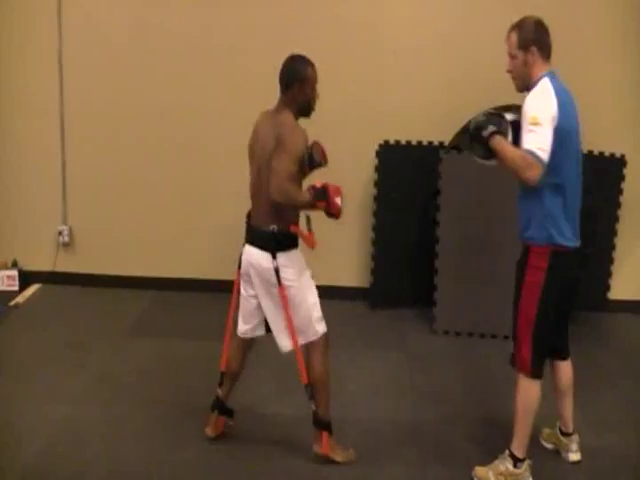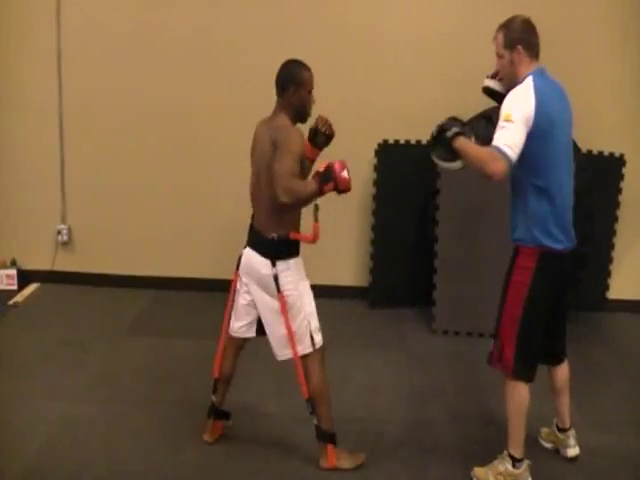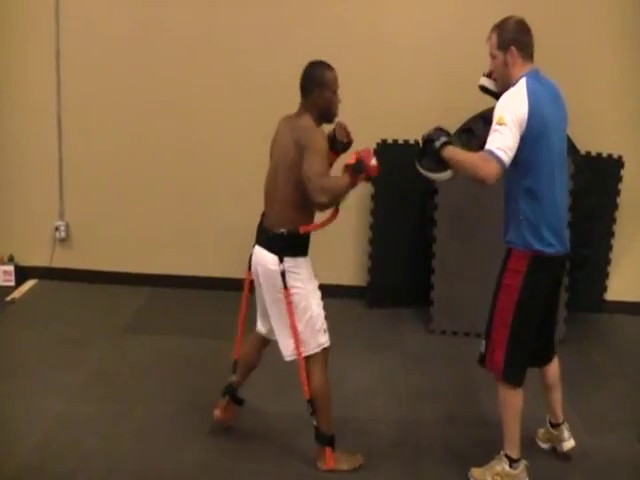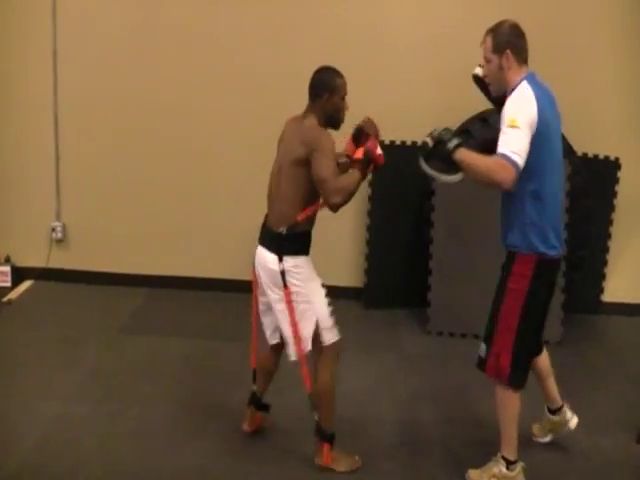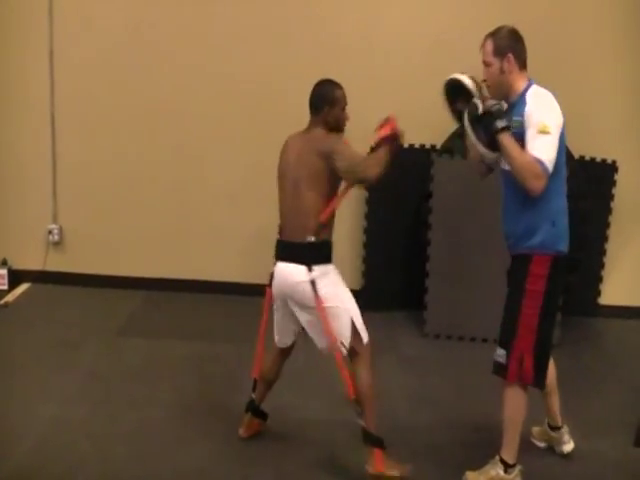
dt=0.2s
person 1, frame 1
left shoulder: (541, 97)
right shoulder: (555, 93)
left elbow: (531, 170)
left wrist: (492, 136)
right wrist: (502, 136)
left hip: (545, 243)
right hip: (563, 240)
left knee: (527, 355)
right knee: (557, 344)
right ankle: (566, 436)
person 1, frame 2
left shoulder: (523, 95)
right shoulder: (555, 92)
left elbow: (497, 166)
left wrist: (455, 136)
right wrist: (501, 122)
left hip: (536, 244)
right hip: (561, 241)
left knee: (514, 355)
right knee: (552, 345)
right ankle: (564, 432)
person 1, frame 3
left shoulder: (516, 99)
right shoulder: (551, 93)
left elbow: (489, 170)
left wrist: (443, 145)
left hip: (529, 247)
right hip: (554, 244)
left knee: (505, 357)
right knee: (542, 344)
right ankle: (558, 427)
person 1, frame 4
left shoulder: (521, 100)
right shoulder: (538, 95)
left elbow: (504, 174)
left wrist: (455, 149)
right wrist: (498, 104)
left hip: (529, 248)
right hip: (547, 244)
left knee: (503, 358)
right knee: (527, 339)
right ankle: (557, 412)
person 1, frame 5
left shoulder: (541, 104)
right shoulder: (514, 107)
left elbow: (535, 180)
right elbow: (483, 168)
left wrist: (500, 132)
left hip: (540, 250)
right hip: (530, 247)
left knee: (516, 358)
right knee: (535, 345)
right ankle: (556, 429)
person 2, frame 1
left shoulder: (263, 121)
right shoulder: (291, 132)
right elbow: (279, 192)
left wrist: (307, 163)
right wrist: (320, 195)
left hip: (253, 245)
right hip: (279, 251)
left knee: (245, 334)
right knee: (316, 340)
left ankle: (216, 416)
right ankle: (324, 437)
person 2, frame 2
left shoulder: (264, 127)
right shoulder: (288, 134)
right elbow: (286, 193)
left wrist: (315, 145)
right wrist: (327, 179)
left hip: (254, 251)
right hip: (279, 259)
left knee: (236, 338)
right knee: (312, 353)
left ankle: (214, 420)
right ankle: (329, 450)
person 2, frame 3
left shoulder: (286, 125)
right shoulder: (311, 134)
right elbow: (320, 194)
left wrist: (334, 149)
right wrist: (355, 171)
left hip: (265, 246)
right hip: (287, 256)
left knee: (263, 333)
right knee: (316, 353)
left ankle: (227, 401)
right ankle: (328, 451)
person 2, frame 4
left shoulder: (293, 126)
right shoulder: (317, 136)
left elbow: (321, 172)
right elbow: (334, 196)
right wrist: (364, 163)
left hip: (268, 248)
right hip: (288, 256)
left knee: (279, 339)
right knee: (327, 348)
left ankle: (254, 411)
right ankle: (326, 449)
person 2, frame 5
left shoulder: (290, 144)
right shoulder: (330, 143)
right elbow: (367, 173)
right wrist: (388, 143)
left hip: (283, 264)
right hip: (312, 267)
left knee: (283, 345)
right knee: (361, 350)
left ankle: (253, 417)
